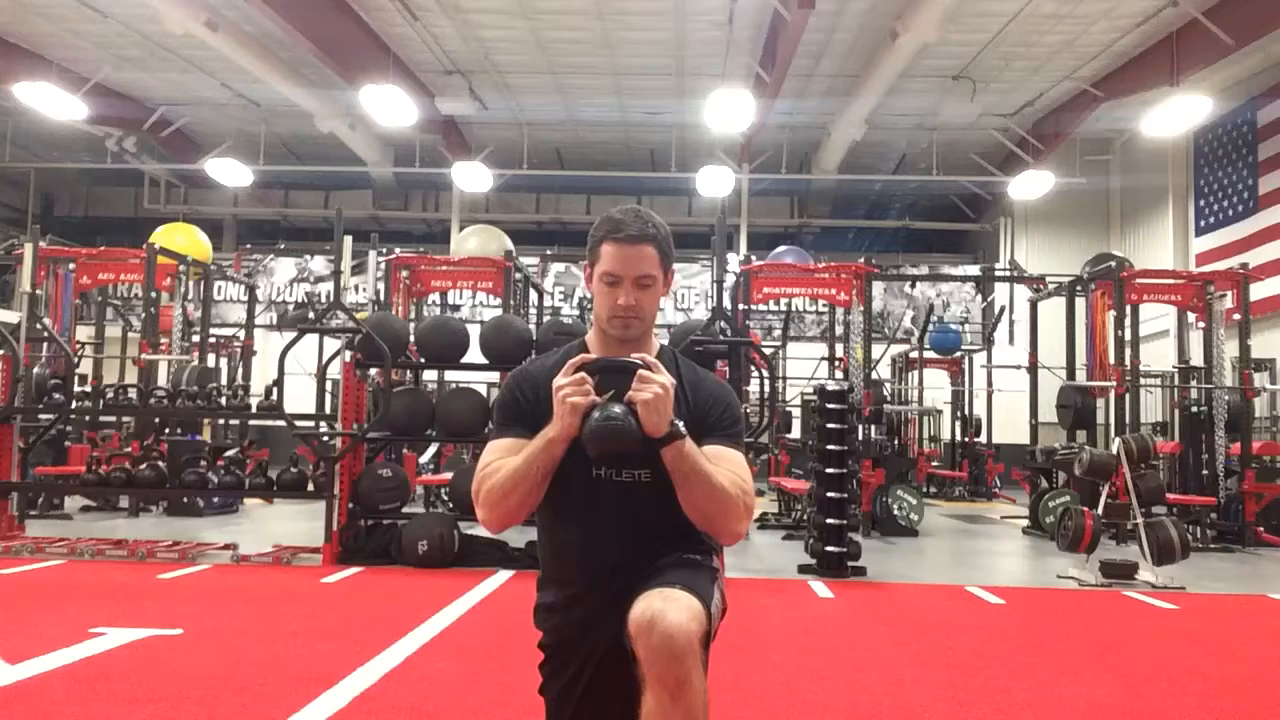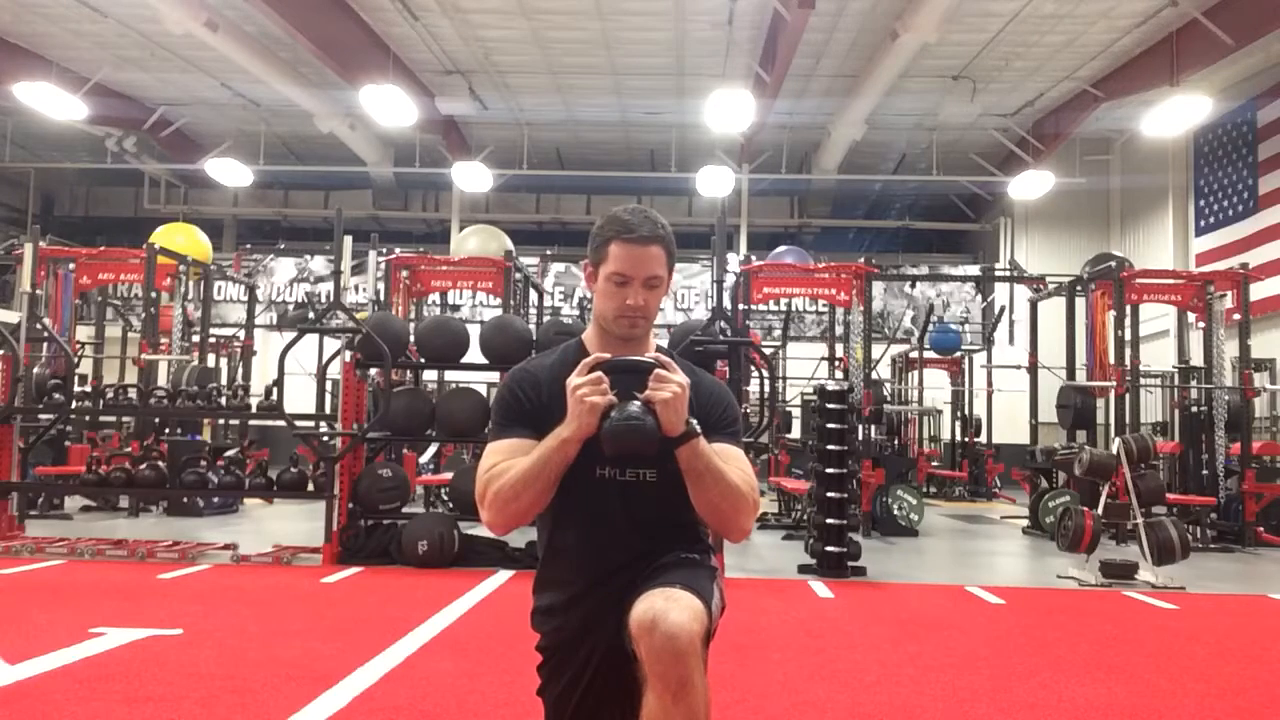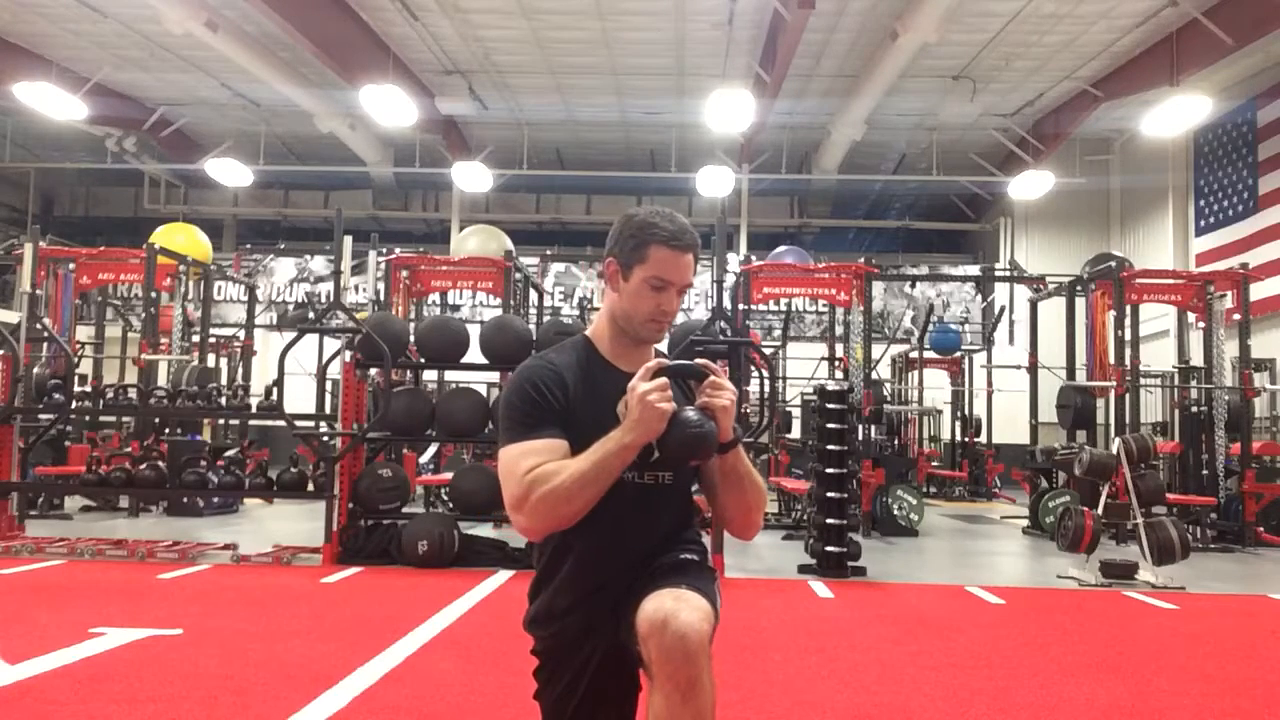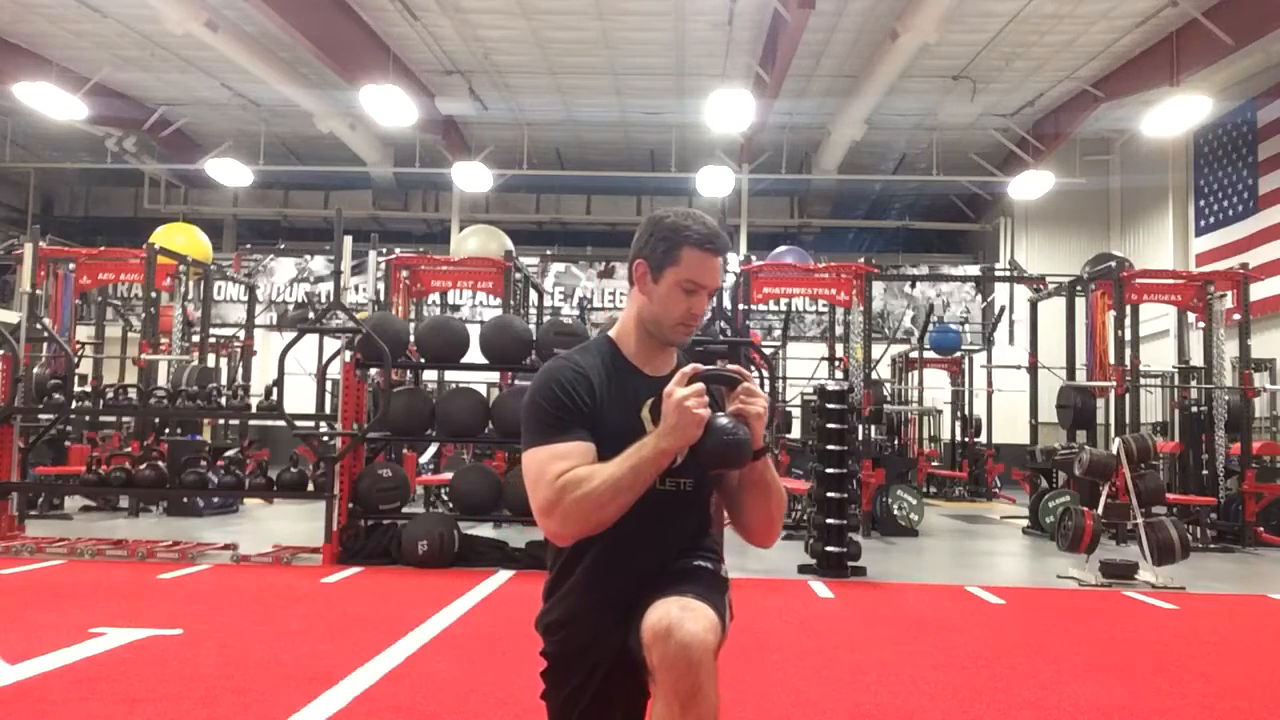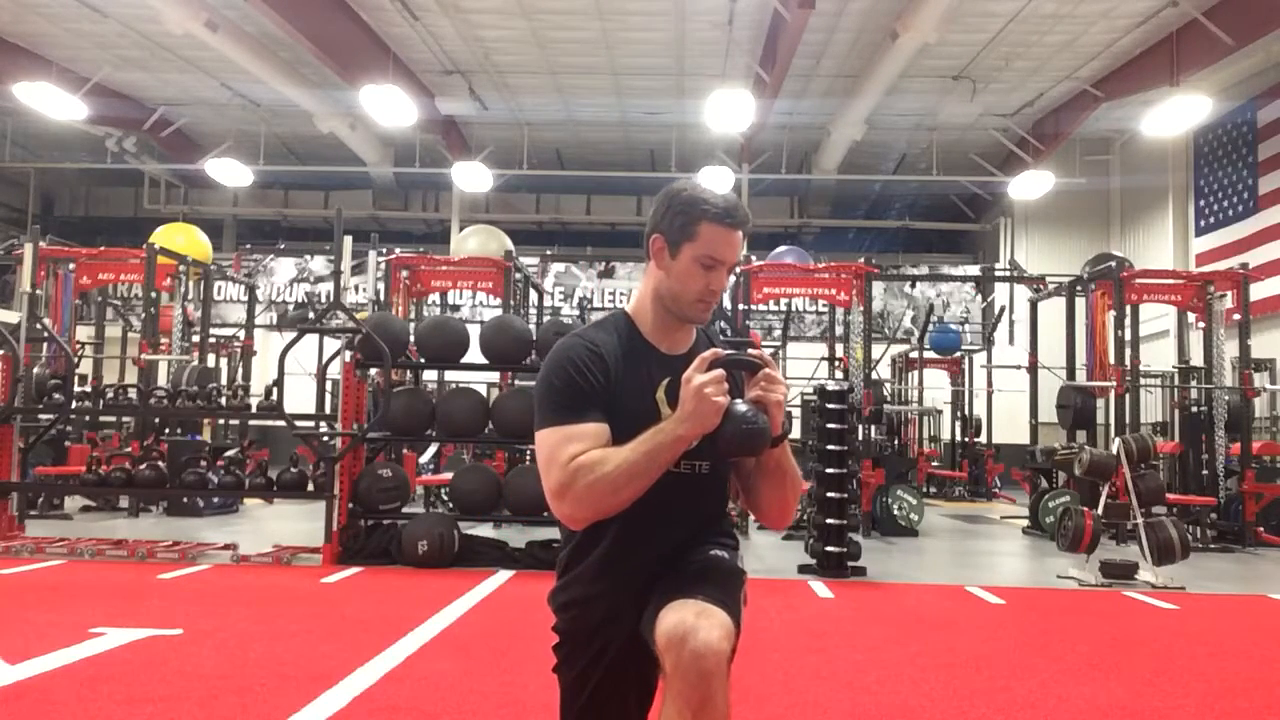
dt=1s
person 1, frame 1
left shoulder: (704, 392)
right shoulder: (535, 383)
left elbow: (732, 523)
right elbow: (492, 511)
left wrist: (669, 432)
right wrist: (560, 428)
left hip: (674, 575)
right hip: (575, 603)
left knee: (665, 630)
person 1, frame 2
left shoulder: (702, 391)
right shoulder: (533, 383)
left elbow: (739, 521)
right elbow: (496, 512)
left wrist: (683, 431)
right wrist: (573, 428)
left hip: (671, 572)
right hip: (573, 603)
left knee: (666, 629)
person 1, frame 3
left shoulder: (690, 383)
right shoulder: (544, 379)
left elbow: (745, 523)
right elbow: (530, 513)
left wrist: (725, 437)
right wrist: (633, 431)
left hip: (668, 573)
right hip: (574, 607)
left knee: (678, 630)
person 1, frame 4
left shoulder: (709, 388)
right shoulder: (568, 379)
left elbow: (762, 532)
right elbow: (560, 517)
left wrist: (754, 445)
right wrist: (666, 438)
left hip: (682, 581)
right hip: (588, 611)
left knee: (682, 639)
person 1, frame 5
left shoulder: (727, 366)
right shoulder: (584, 357)
left elbow: (776, 513)
right elbow: (572, 501)
left wrist: (773, 431)
right wrist: (683, 424)
left hip: (697, 563)
right hip: (603, 587)
left knee: (698, 645)
